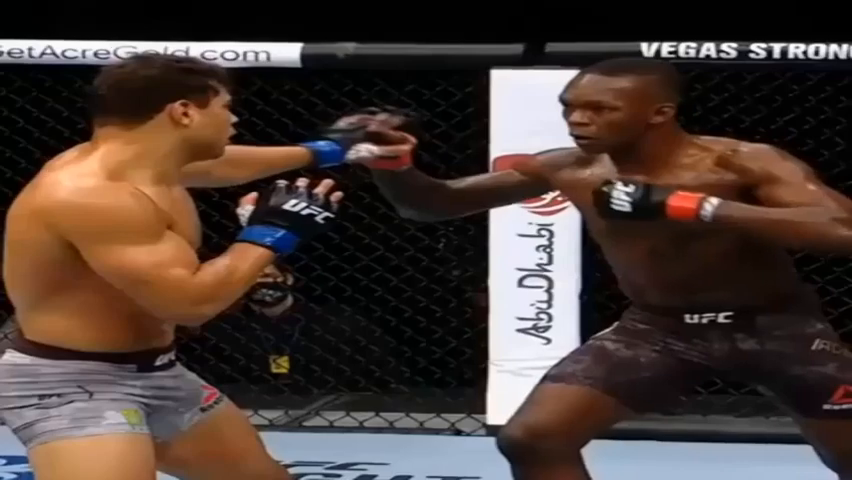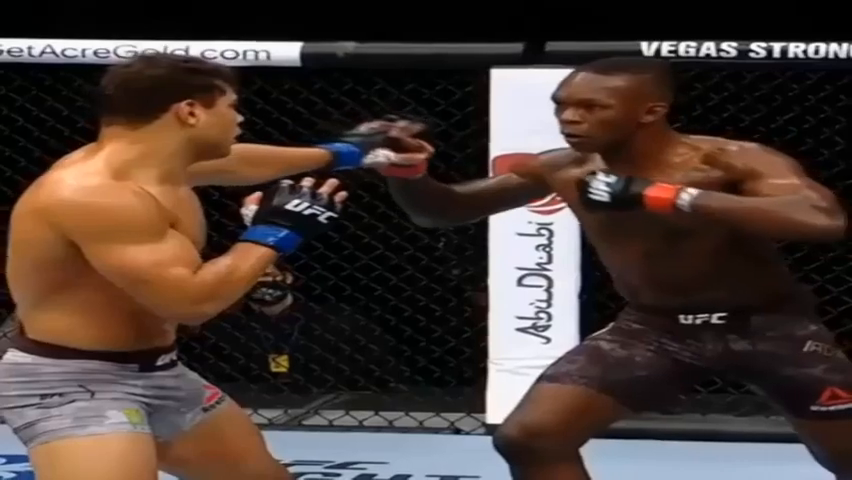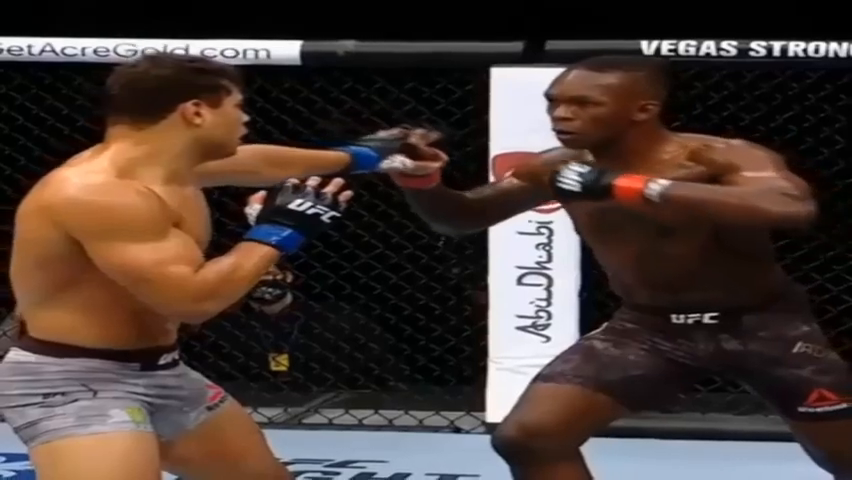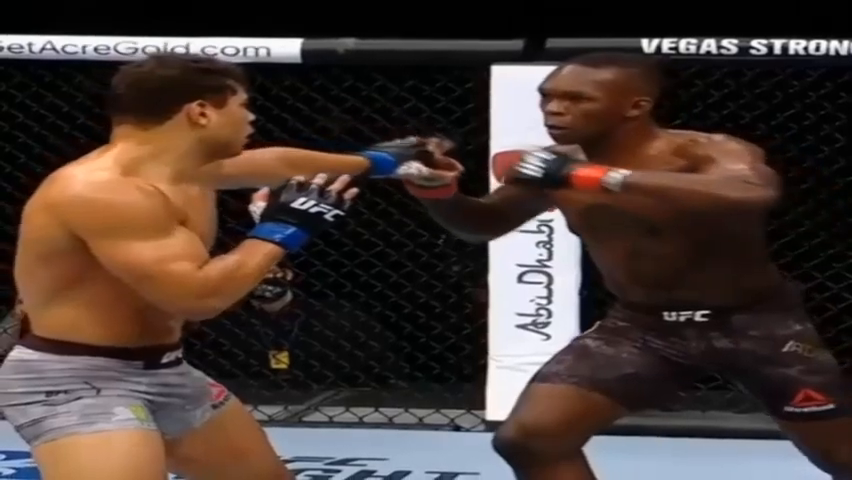
dt=0.4s
person 1, frame 1
left shoulder: (745, 163)
right shoulder: (569, 170)
right elbow: (434, 205)
left wrist: (686, 204)
right wrist: (392, 163)
left hip: (773, 324)
right hip: (655, 326)
right knee: (529, 438)
person 1, frame 2
left shoulder: (734, 161)
right shoulder: (561, 171)
right elbow: (443, 211)
left wrist: (661, 195)
right wrist: (405, 172)
right hip: (649, 327)
right knee: (526, 438)
person 1, frame 3
left shoulder: (721, 157)
right shoulder: (559, 168)
left elbow: (794, 207)
right elbow: (460, 218)
left wrist: (630, 186)
right wrist: (419, 180)
left hip: (761, 323)
right hip: (644, 326)
right knee: (525, 438)
person 1, frame 4
left shoulder: (707, 151)
right shoulder: (557, 165)
left elbow: (754, 194)
right elbow: (480, 225)
left wrist: (593, 176)
right wrist: (434, 189)
left hip: (754, 320)
right hip: (638, 325)
right knee: (526, 438)
person 2, frame 1
left shoulder: (145, 162)
right shoulder: (88, 197)
left elbow: (221, 164)
right elbow: (190, 302)
left wrist: (321, 152)
right wrist: (271, 235)
left hip: (158, 374)
right hip: (70, 384)
person 2, frame 2
left shoulder: (156, 162)
right shoulder: (91, 195)
left elbow: (234, 163)
right elbow: (192, 301)
left wrist: (338, 154)
right wrist: (274, 234)
left hip: (158, 373)
right hip: (69, 384)
person 2, frame 3
left shoulder: (170, 163)
right shoulder: (96, 194)
left elbow: (256, 163)
right elbow: (194, 299)
left wrist: (356, 157)
right wrist: (277, 233)
left hip: (161, 373)
right hip: (72, 383)
person 2, frame 4
left shoulder: (187, 166)
right shoulder: (101, 192)
left elbow: (275, 163)
right elbow: (199, 296)
left wrist: (374, 163)
right wrist: (282, 230)
left hip: (165, 372)
right hip: (74, 383)
